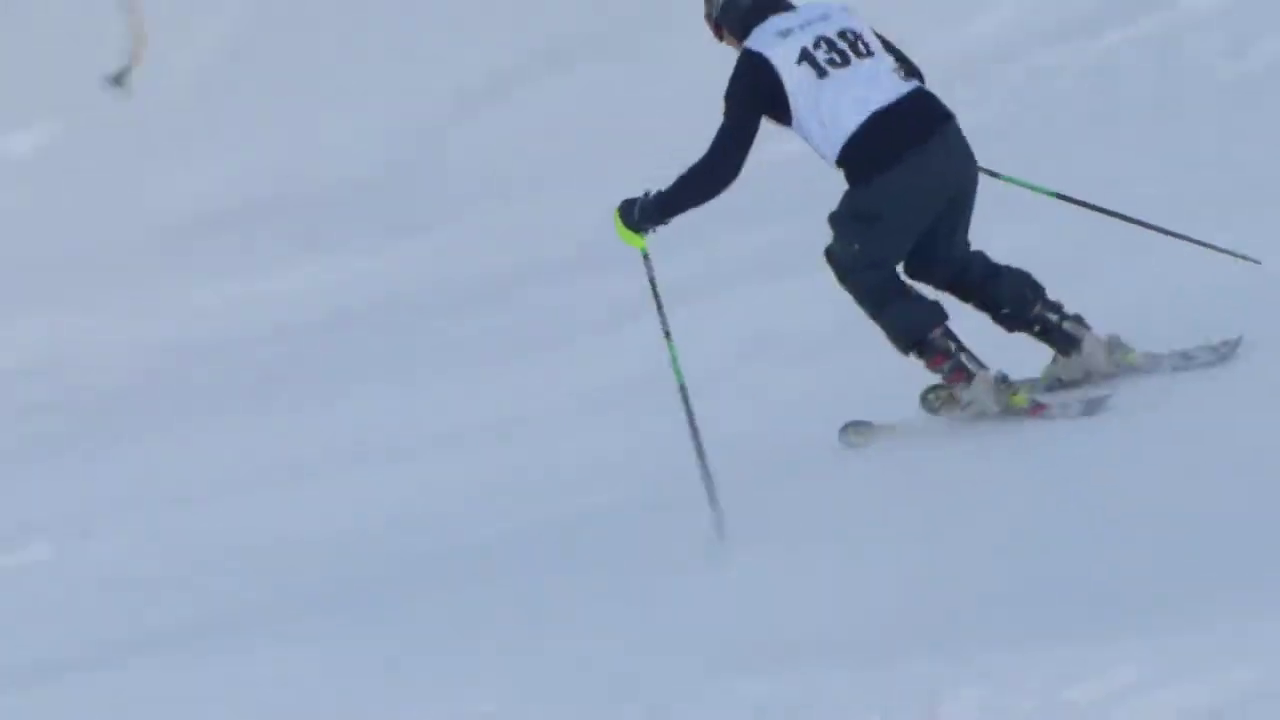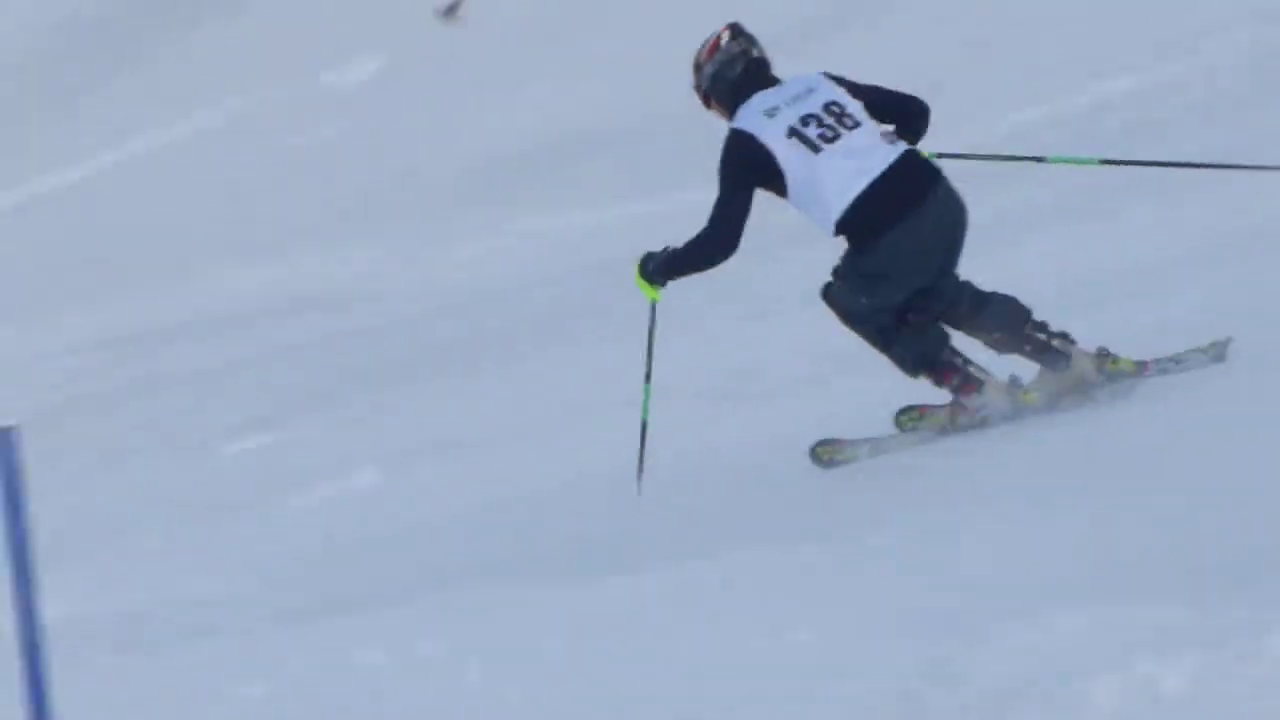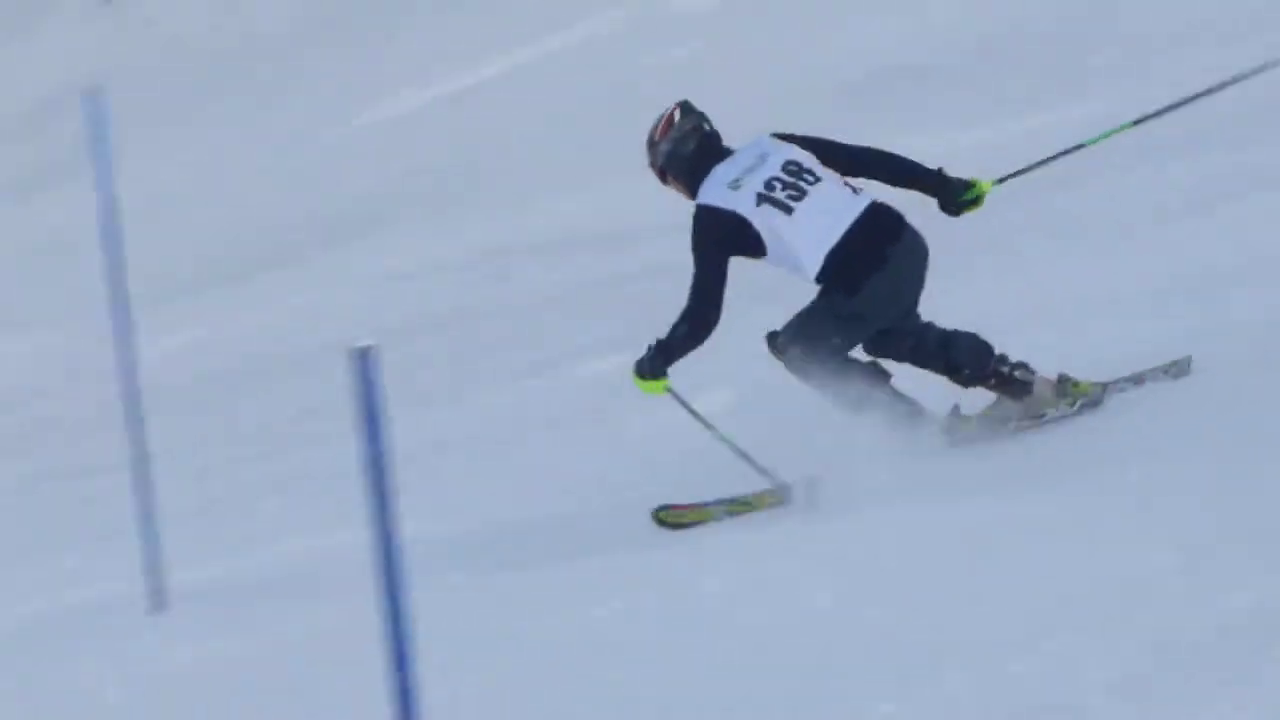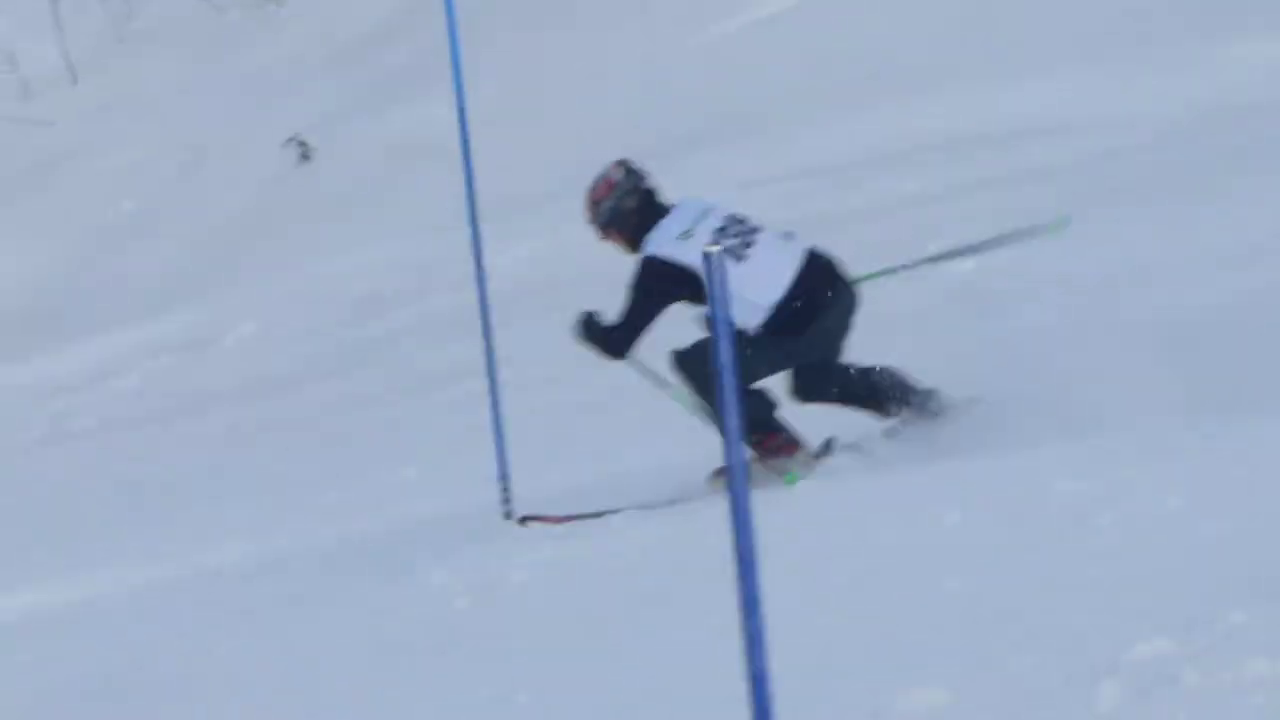
dt=0.2s
person 1, frame 1
left shoulder: (756, 60)
left elbow: (721, 165)
left wrist: (649, 211)
left hip: (888, 184)
right hip: (947, 149)
left knee: (861, 272)
right knee: (940, 262)
left ankle: (976, 385)
right ankle: (1083, 348)
person 1, frame 2
left shoulder: (744, 140)
right shoulder: (821, 85)
left elbow: (719, 241)
right elbow: (913, 109)
left wrist: (661, 267)
left hip: (888, 241)
right hip: (942, 203)
left knee: (854, 303)
right knee: (935, 296)
left ankle: (977, 388)
right ankle: (1071, 359)
person 1, frame 3
left shoulder: (713, 213)
right shoulder: (777, 145)
left elbow: (702, 315)
right elbow: (874, 157)
left wrist: (657, 359)
right wrist: (950, 186)
left hip: (863, 283)
right hip: (908, 243)
left knee: (797, 348)
right knee: (898, 334)
left ankle: (908, 420)
right ankle: (1027, 386)
person 1, frame 4
left shoulder: (659, 266)
right shoulder: (704, 208)
left elbow: (621, 342)
left wrist: (595, 331)
right hip: (835, 288)
left knee: (698, 366)
right knee: (816, 378)
left ankle: (780, 450)
right ankle: (920, 402)
